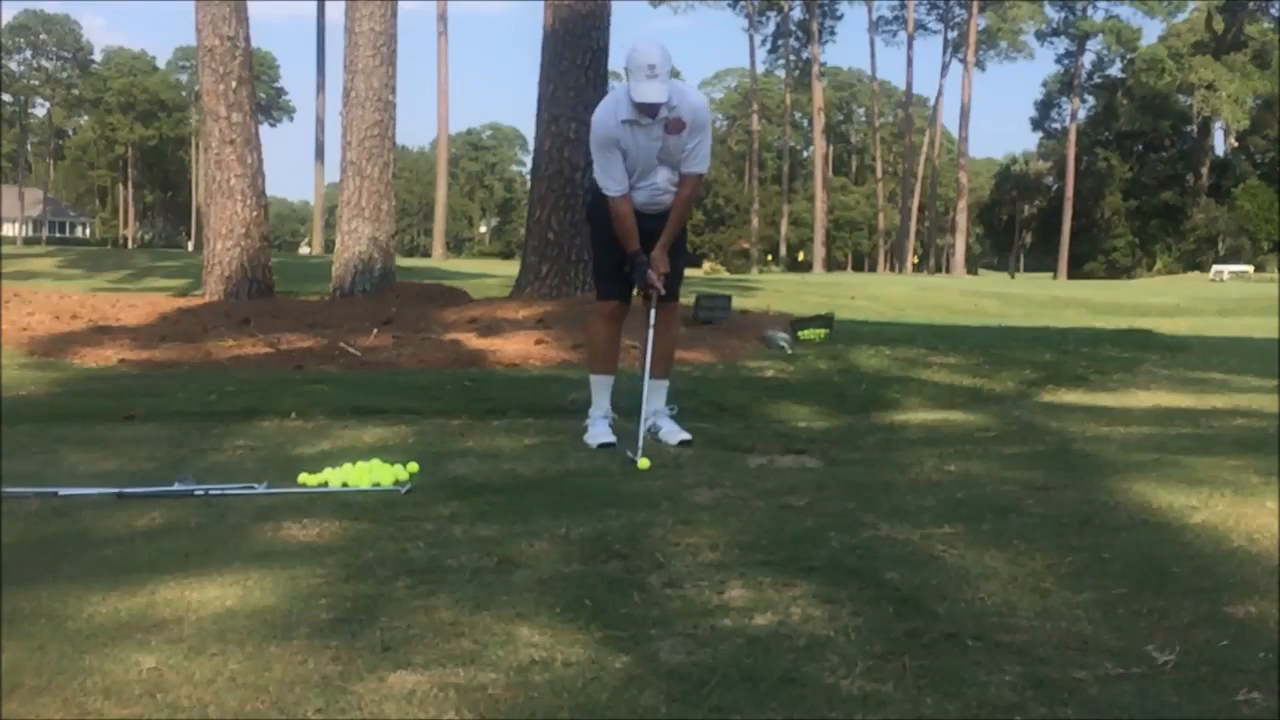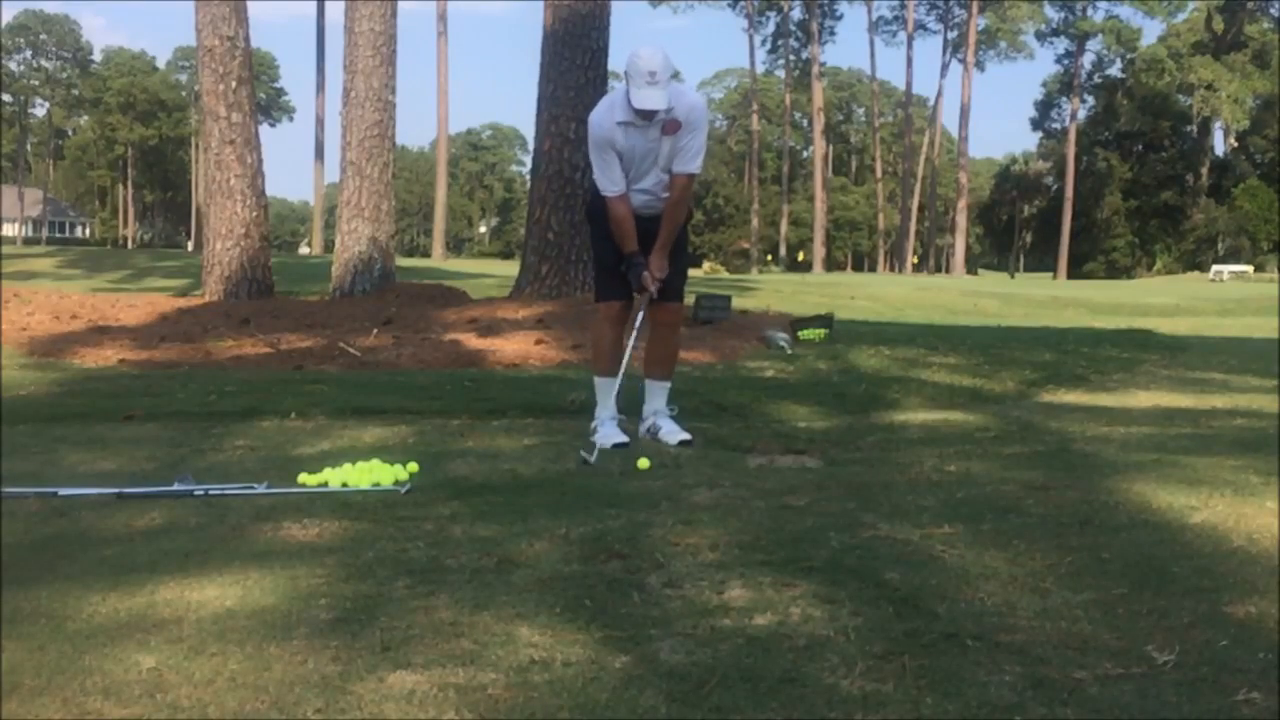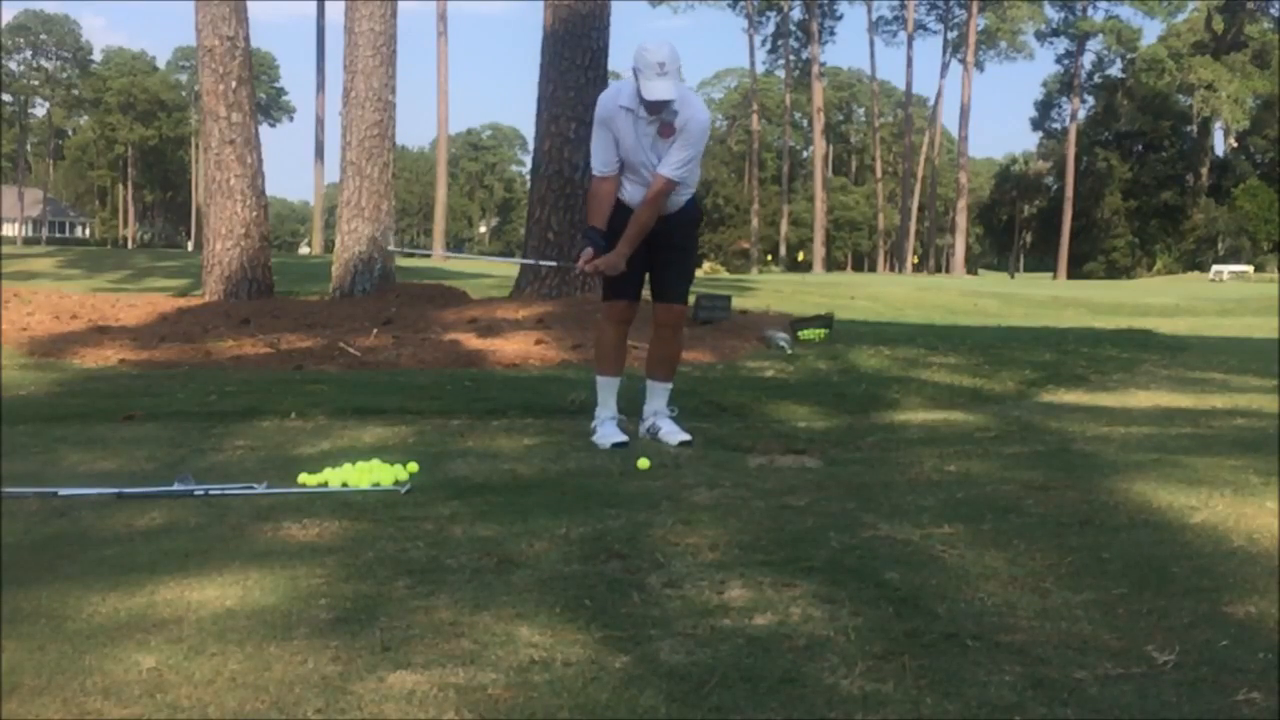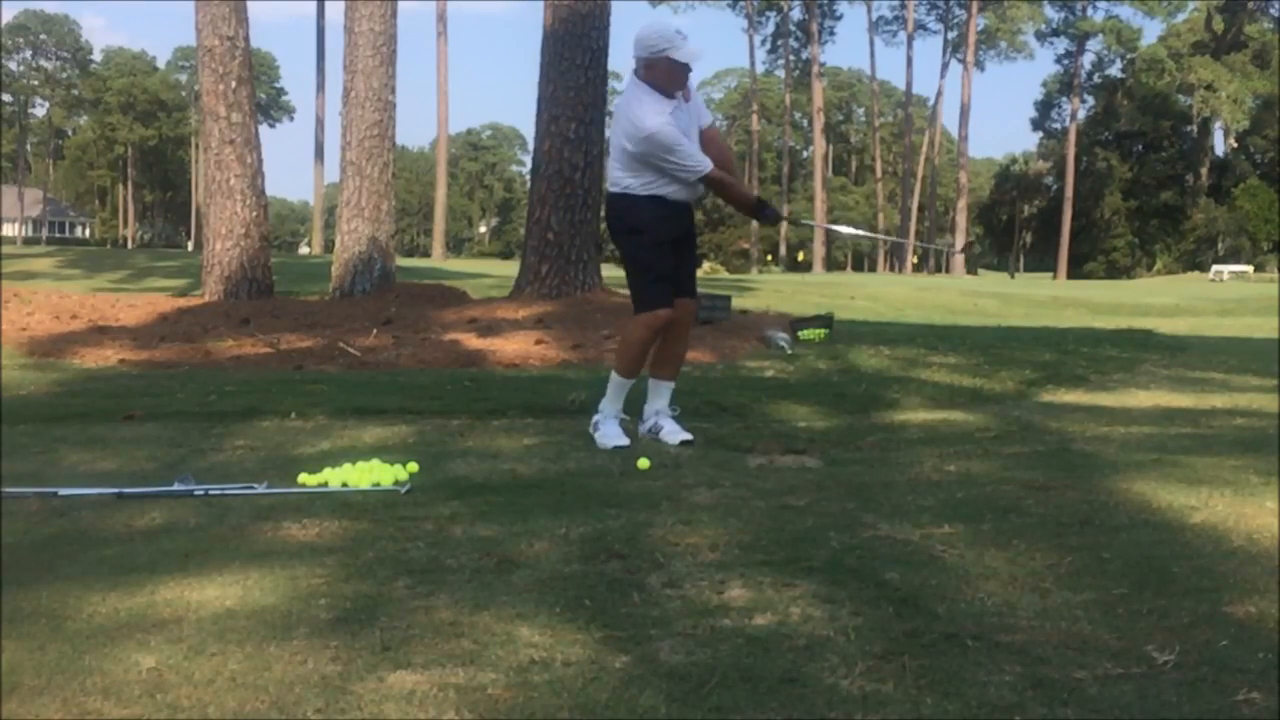
dt=0.5s
person 1, frame 1
left shoulder: (694, 107)
right shoulder: (606, 118)
left elbow: (690, 183)
right elbow: (618, 197)
left wrist: (663, 249)
right wrist: (636, 260)
left hip: (668, 214)
right hip: (615, 212)
left knee: (666, 311)
right knee: (610, 308)
left ankle: (656, 413)
right ankle: (599, 414)
person 1, frame 2
left shoulder: (691, 107)
right shoulder: (603, 120)
left elbow: (681, 186)
right elbow: (615, 197)
left wrist: (660, 254)
right wrist: (634, 262)
left hip: (667, 215)
right hip: (614, 215)
left knee: (669, 313)
right knee: (612, 309)
left ankle: (655, 413)
right ankle: (605, 416)
person 1, frame 3
left shoulder: (694, 115)
right shoulder: (610, 104)
left elbow: (660, 191)
right elbow: (605, 178)
left wrist: (622, 252)
right wrist: (594, 237)
left hip: (676, 217)
right hip: (624, 212)
left knee: (671, 315)
right knee: (618, 310)
left ankle: (656, 414)
right ankle: (606, 416)
person 1, frame 4
left shoulder: (674, 84)
right shoulder: (649, 123)
left elbow: (710, 136)
right elbow: (711, 176)
left wrist: (743, 197)
right wrist: (756, 206)
left hip: (674, 210)
right hip: (639, 216)
left knee: (684, 312)
right knee: (656, 314)
left ankle: (656, 413)
right ankle: (607, 414)
